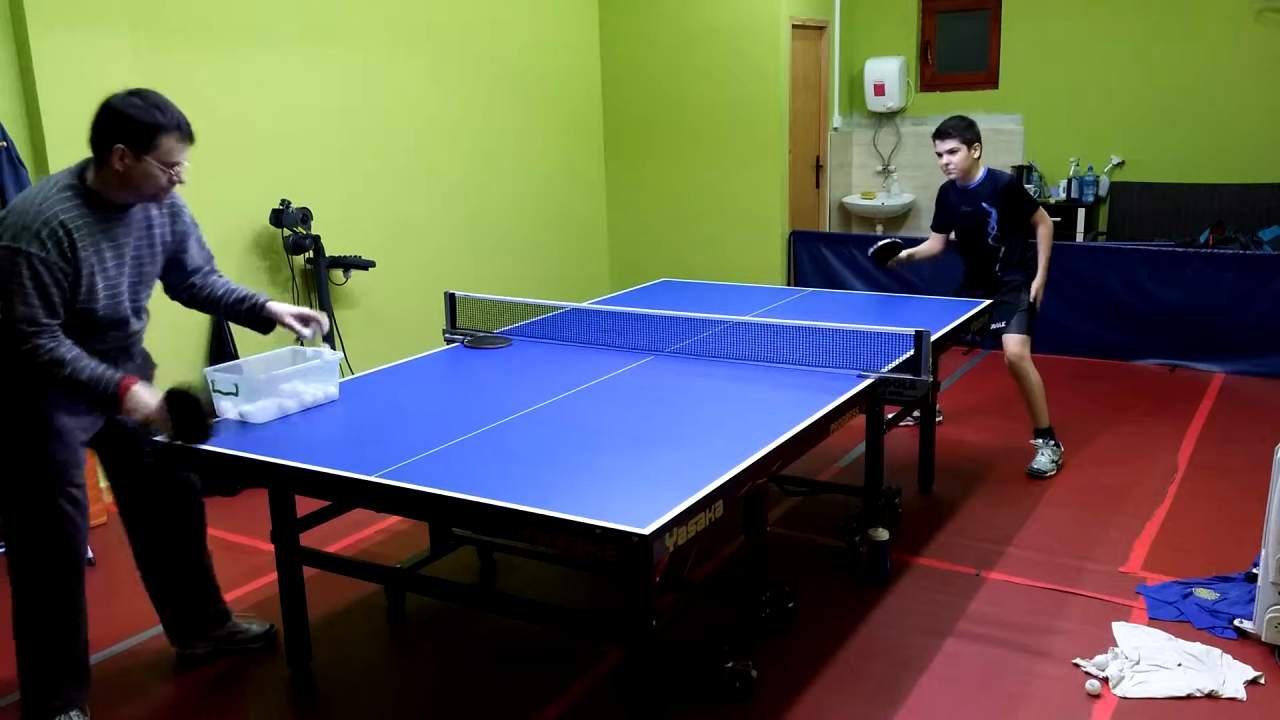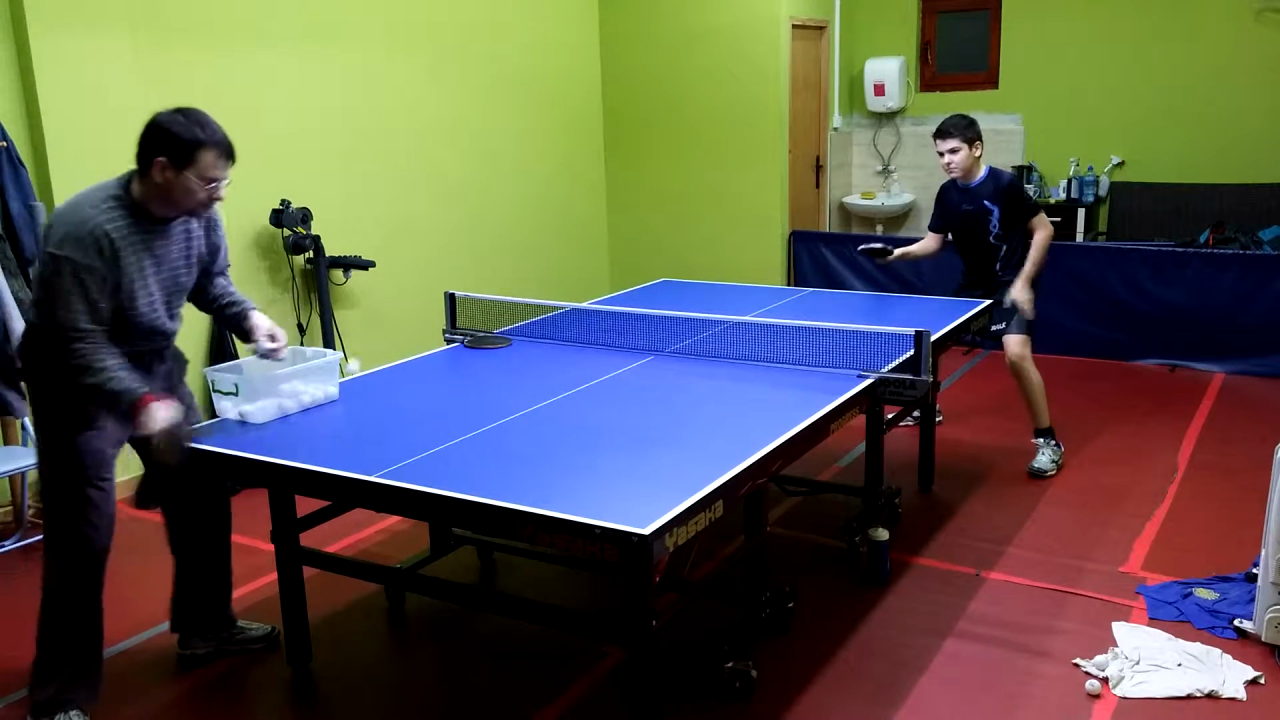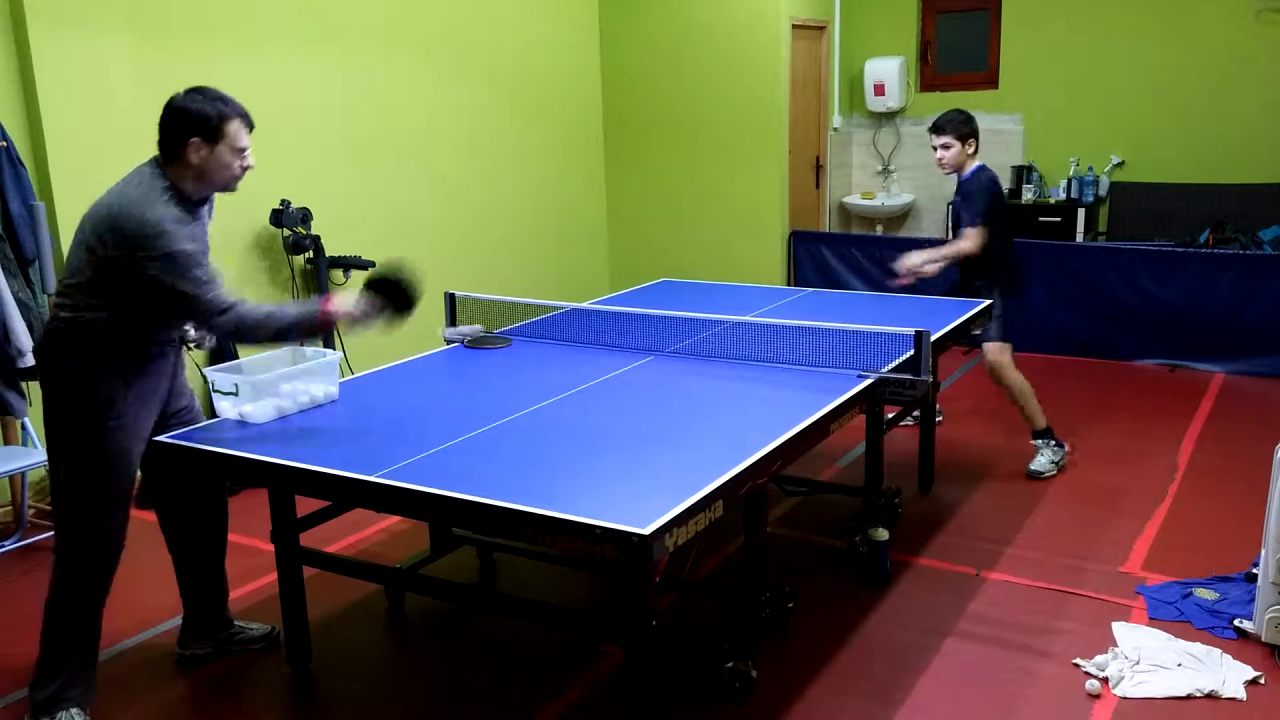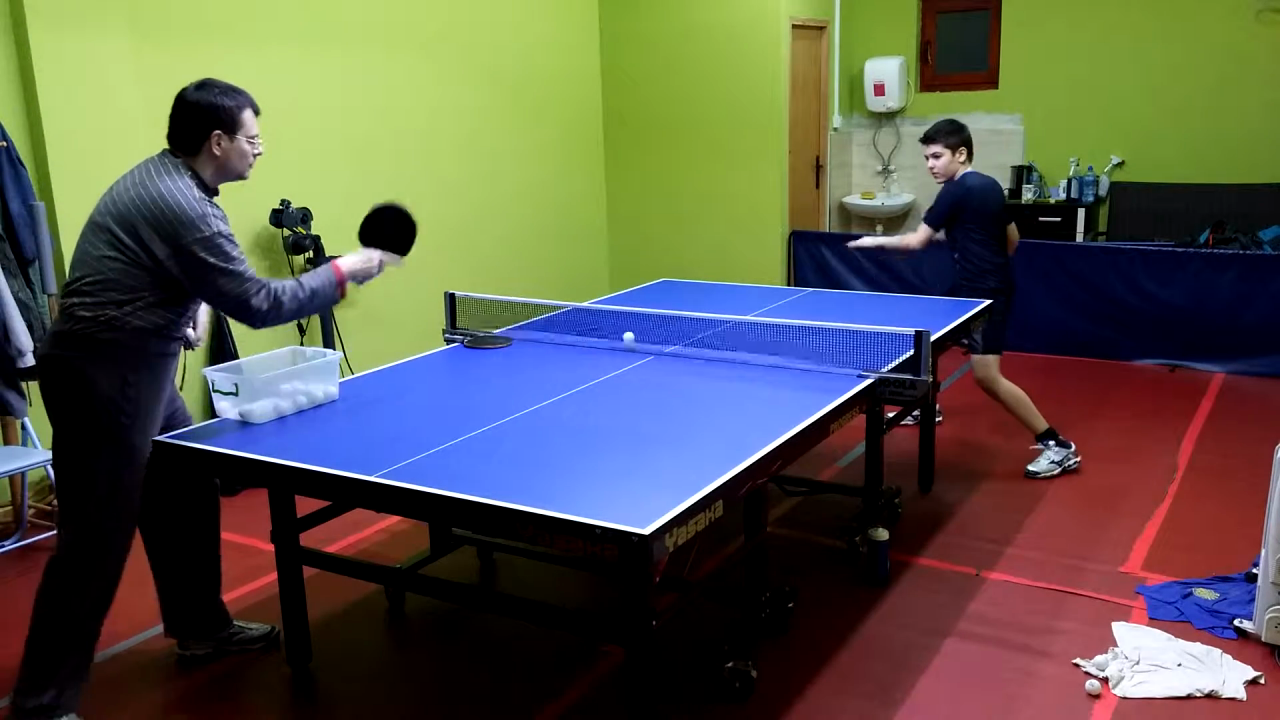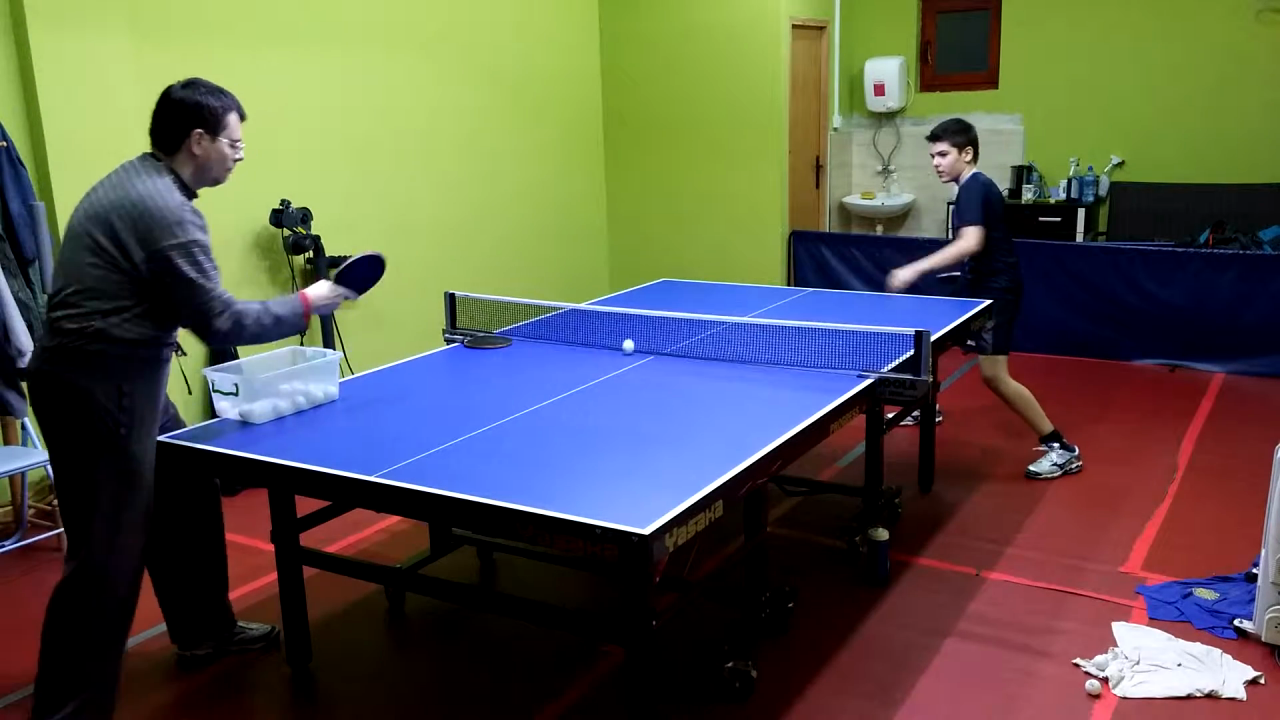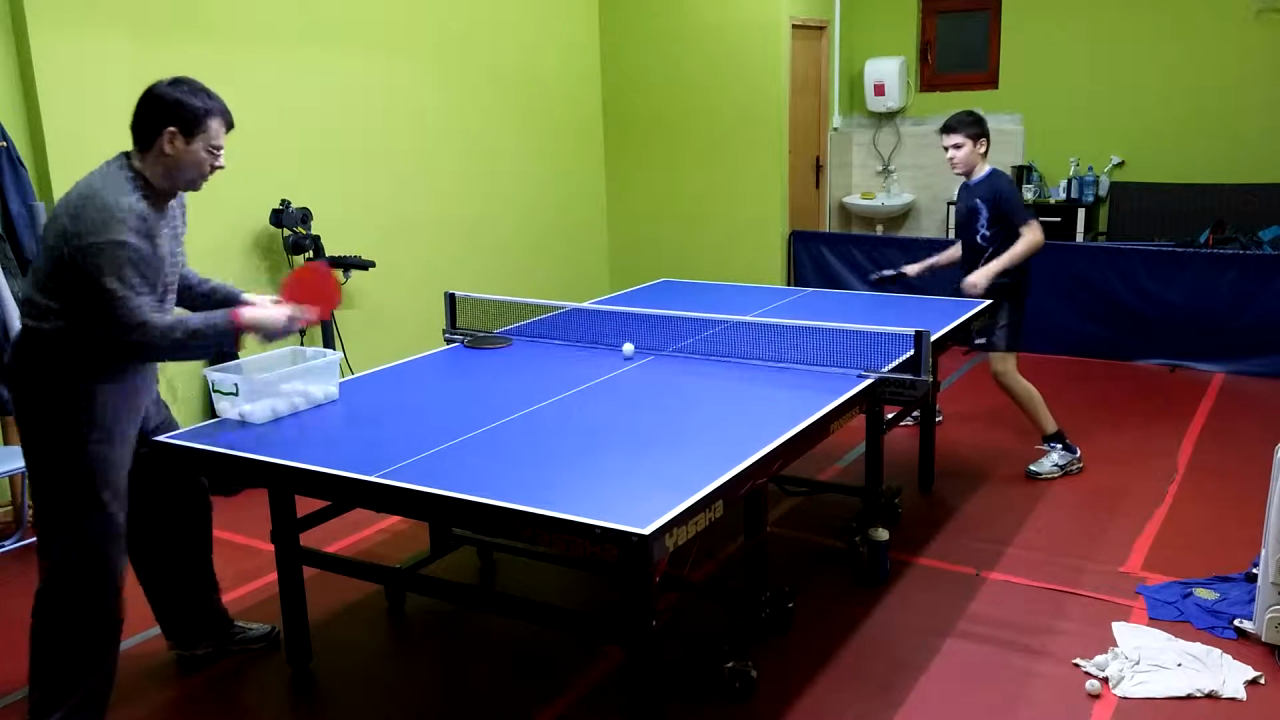
dt=0.2s
person 1, frame 1
left shoulder: (161, 206)
left elbow: (195, 278)
left wrist: (266, 310)
right wrist: (122, 393)
left hip: (123, 370)
left knee: (173, 500)
right knee: (53, 547)
left ankle: (198, 625)
person 1, frame 2
left shoulder: (199, 216)
right shoulder: (86, 229)
left elbow: (209, 281)
right elbow: (78, 344)
left wrist: (248, 318)
right wrist: (142, 406)
left hip: (155, 368)
right hip: (79, 385)
left knee: (203, 493)
right knee: (82, 540)
left ankle: (204, 625)
person 1, frame 3
left shoulder: (194, 192)
right shoulder: (149, 220)
right elbow: (221, 317)
left wrist: (223, 309)
right wrist: (328, 312)
left hip: (156, 362)
right hip: (95, 377)
left knee: (200, 493)
right knee: (94, 537)
left ankle: (206, 625)
person 1, frame 4
left shoulder: (165, 179)
right shoulder: (182, 210)
right elbow: (257, 303)
left wrist: (196, 305)
right wrist: (339, 273)
left hip: (141, 366)
right hip: (100, 377)
left knee: (188, 494)
right knee: (97, 540)
left ankle: (200, 625)
person 1, frame 5
left shoulder: (142, 184)
right shoulder: (164, 211)
right elbow: (221, 323)
left wrist: (184, 312)
right wrist: (305, 304)
left hip: (125, 377)
right hip: (95, 389)
left knee: (187, 499)
right knee: (108, 557)
left ankle: (203, 627)
person 1, frame 6
left shoulder: (161, 199)
right shoulder: (111, 211)
left elbow: (168, 283)
right elbow: (140, 332)
left wrist: (242, 299)
right wrist: (241, 323)
left hip: (125, 382)
right hip: (70, 393)
left knee: (178, 504)
right knee: (85, 559)
left ankle: (199, 628)
person 2, frame 1
left shoulder: (1004, 185)
right shoulder: (947, 193)
left elbow: (1043, 224)
right elbow: (938, 242)
left wrist: (1040, 275)
right wrist: (909, 254)
left hip: (1014, 281)
right hip: (974, 283)
left knee: (1015, 354)
left ankle: (1047, 441)
person 2, frame 2
left shoulder: (1004, 184)
right shoulder: (947, 192)
left elbow: (1043, 230)
right elbow: (933, 241)
left wrist: (1024, 281)
right wrist: (900, 253)
left hip: (1010, 283)
right hip: (973, 283)
left knee: (1017, 355)
left ankle: (1048, 441)
person 2, frame 3
left shoulder: (978, 183)
right shoulder: (967, 182)
left elbow: (971, 245)
left wrist: (923, 257)
right wrist: (934, 265)
left hip: (993, 283)
right hip: (972, 282)
left knee: (997, 362)
left ankle: (1048, 442)
person 2, frame 4
left shoulder: (957, 190)
right shoulder: (988, 185)
left elbow: (918, 240)
right elbow: (1012, 238)
left wrist: (876, 241)
left hip: (985, 291)
right hip: (978, 287)
left knee: (986, 375)
left ankle: (1058, 446)
person 2, frame 5
left shoulder: (973, 189)
right shoulder: (981, 187)
left elbow: (972, 243)
left wrist: (914, 269)
left hip: (994, 292)
right hip: (980, 288)
left knee: (994, 374)
left ankle: (1061, 447)
person 2, frame 6
left shoulder: (1000, 185)
right shoulder: (966, 189)
left elbow: (1034, 237)
left wrist: (990, 270)
right wrist: (923, 265)
left hip: (1002, 291)
right hip: (973, 288)
left knee: (1001, 370)
left ankle: (1062, 449)
